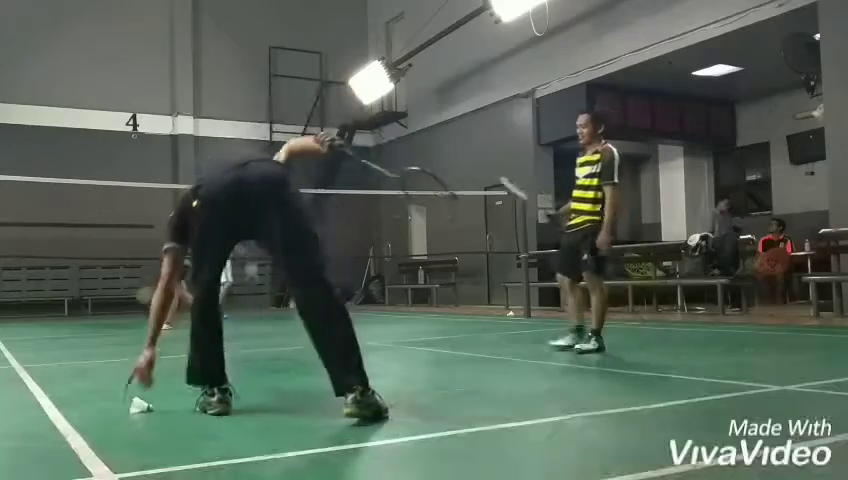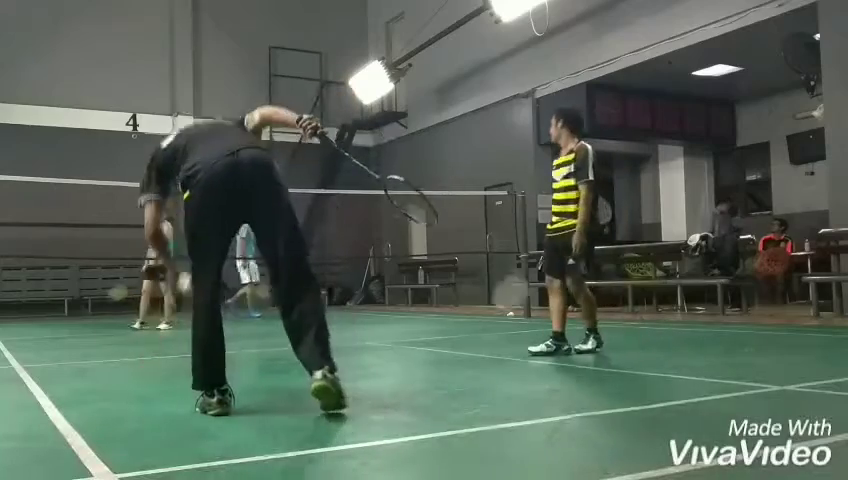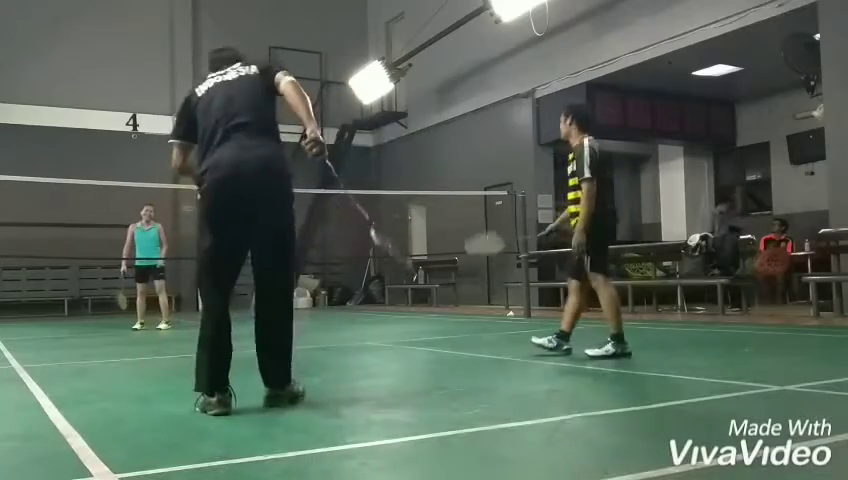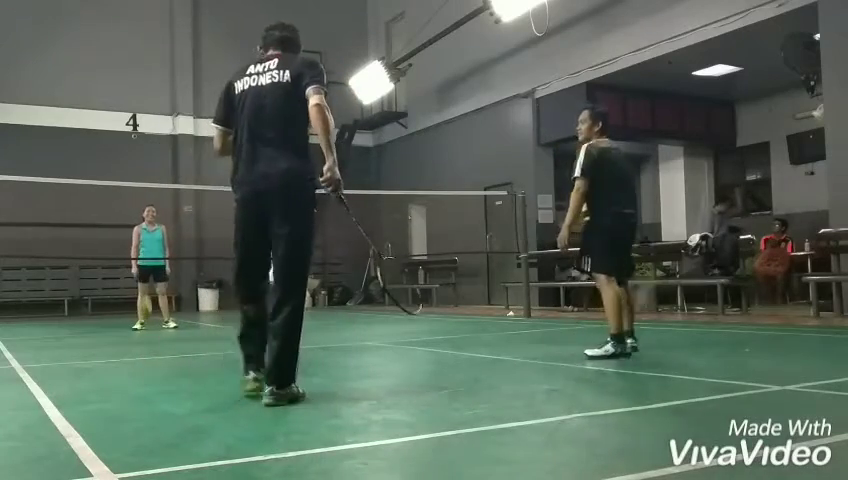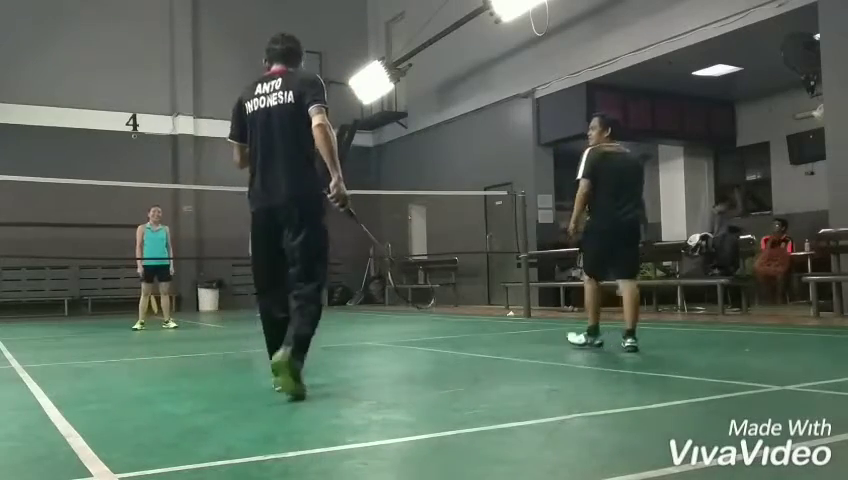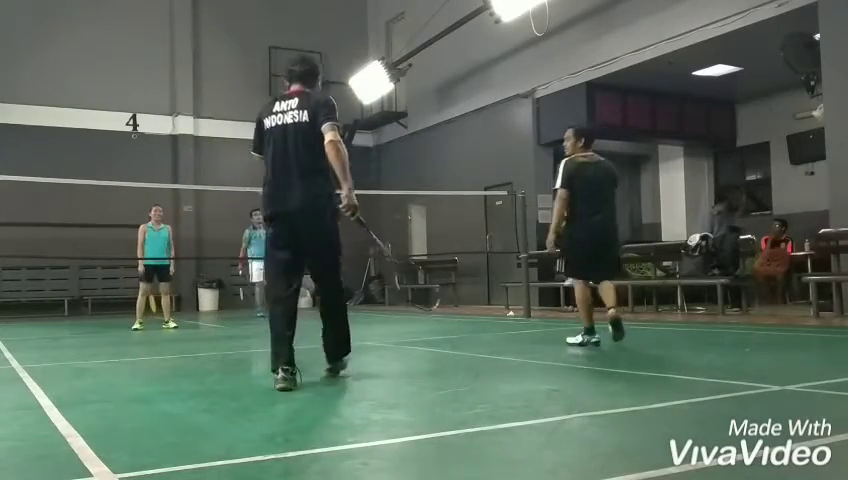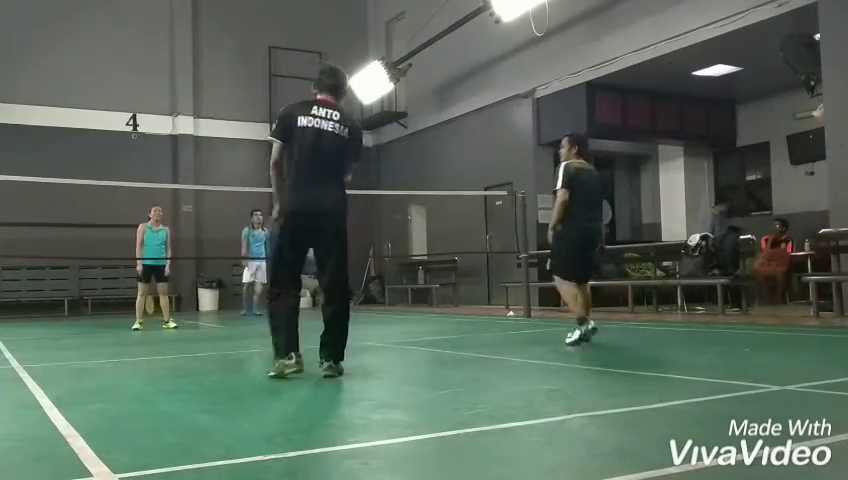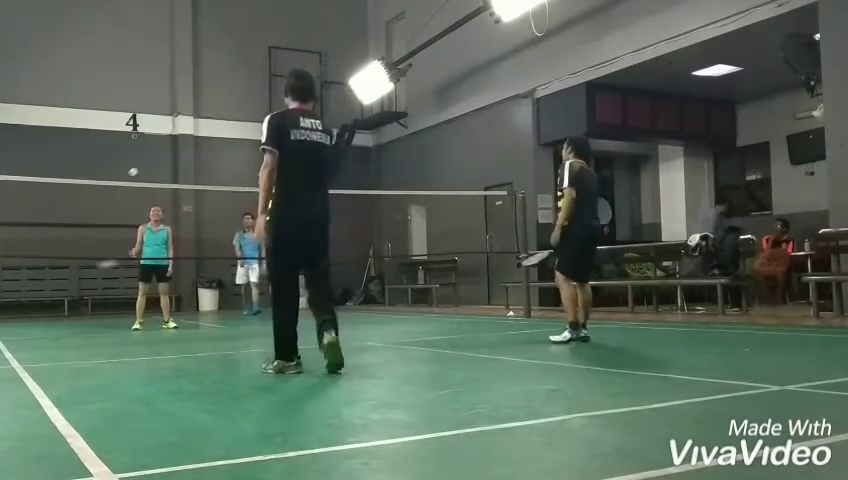
dt=0.5s
person 1, frame 1
left shoulder: (189, 202)
right shoulder: (265, 167)
left elbow: (165, 284)
right elbow: (288, 148)
left wrist: (150, 346)
right wrist: (320, 145)
left hip: (213, 198)
right hip: (268, 185)
left knee: (204, 295)
right knee: (313, 285)
left ankle: (214, 390)
right ankle: (356, 389)
person 1, frame 2
left shoulder: (161, 154)
right shoulder: (226, 127)
left elbow: (151, 227)
right elbow: (262, 114)
left wrist: (170, 267)
right wrist: (299, 120)
left hip: (204, 178)
right hip: (255, 163)
left knee: (206, 288)
right knee: (294, 276)
left ankle: (213, 391)
right ankle: (322, 371)
person 1, frame 3
left shoulder: (196, 95)
right shoulder: (261, 72)
left elbow: (178, 163)
right elbow: (289, 85)
right wrist: (311, 128)
left hip: (219, 179)
right hip: (268, 171)
left knee: (215, 291)
right knee: (275, 285)
left ankle: (213, 390)
right ankle: (278, 384)
person 1, frame 4
left shoulder: (237, 80)
right shoulder: (305, 67)
left elbow: (220, 145)
right elbow: (316, 106)
right wrist: (331, 160)
left hip: (248, 187)
right hip: (291, 183)
left knee: (249, 283)
right knee: (288, 283)
left ankle: (254, 370)
right ankle: (279, 382)
person 1, frame 5
left shoulder: (247, 96)
right shoulder: (307, 82)
left elbow: (240, 158)
right elbow: (319, 126)
right wrist: (336, 176)
left hip: (262, 201)
right hip: (301, 197)
left knee: (270, 288)
right knee: (307, 281)
left ankle: (280, 359)
right ankle: (289, 354)
person 1, frame 6
left shoulder: (267, 112)
right shoulder: (320, 102)
right elbow: (332, 141)
right wrist: (347, 187)
left hip: (278, 210)
right hip: (315, 207)
left knee: (281, 289)
right knee: (329, 286)
left ankle: (283, 366)
right ankle: (335, 358)
person 1, frame 7
left shoulder: (292, 112)
right shoulder: (350, 125)
left elbow: (275, 161)
left wrist: (278, 201)
left hip: (295, 208)
right hip: (332, 212)
left knee: (283, 283)
right knee: (335, 286)
left ankle: (287, 354)
right ankle: (331, 358)
person 1, frame 8
left shoulder: (278, 120)
right shoulder: (326, 130)
left elbow: (269, 169)
left wrist: (262, 212)
left hip: (287, 216)
right hip: (318, 216)
left knee: (285, 287)
right knee: (319, 283)
left ankle: (287, 357)
right ankle: (328, 333)
person 2, frame 1
left shoulder: (608, 154)
right shoulder: (582, 157)
left elbow: (611, 195)
left wrist: (606, 230)
right wrist: (560, 212)
left hip: (593, 228)
right hip: (574, 227)
left knee: (592, 279)
right knee: (565, 278)
left ankle: (596, 336)
right ankle: (577, 331)
person 2, frame 2
left shoulder: (583, 151)
right shoulder: (558, 158)
left elbow: (586, 194)
left wrist: (580, 231)
left hip: (575, 232)
right hip: (555, 231)
left knee: (575, 284)
right knee: (554, 283)
left ankle: (592, 333)
right ankle: (558, 340)
person 2, frame 3
left shoulder: (584, 146)
right shoulder: (578, 149)
left elbow: (589, 191)
left wrist: (580, 229)
right wrist: (559, 223)
left hip: (593, 226)
right hip: (584, 227)
left knee: (598, 279)
right knee: (576, 284)
left ankle: (618, 341)
right ankle: (562, 338)
person 2, frame 4
left shoulder: (590, 150)
right shoulder: (622, 154)
left elbow: (580, 189)
left wrist: (566, 226)
right wrist: (637, 228)
left hip: (604, 223)
right hip: (626, 222)
left knee: (604, 278)
right knee: (619, 280)
left ankle: (616, 340)
right ankle: (628, 336)
person 2, frame 5
left shoulder: (593, 154)
right shoulder: (633, 160)
left elbow: (584, 190)
right elbow: (638, 198)
left wrist: (574, 221)
right wrist: (641, 226)
left hip: (601, 225)
right hip: (629, 226)
left knee: (591, 278)
right knee: (627, 279)
left ankle: (592, 333)
right ankle: (630, 336)
person 2, frame 6
left shoulder: (569, 164)
right shoulder: (607, 166)
left elbow: (562, 199)
right elbow: (612, 200)
left wrist: (553, 231)
right wrist: (611, 228)
left hip: (578, 231)
right hip: (604, 230)
left knee: (581, 280)
right knee: (604, 278)
left ankle: (589, 332)
right ankle: (614, 315)
person 2, frame 7
left shoulder: (567, 167)
right shoulder: (594, 173)
left elbow: (562, 198)
left wrist: (552, 227)
right wrist: (599, 235)
left hip: (571, 232)
right hip: (591, 232)
left knee: (563, 279)
right knee: (581, 282)
left ankle: (583, 323)
right ankle: (583, 326)
person 2, frame 8
left shoulder: (570, 166)
right shoulder: (591, 173)
left elbow: (570, 196)
left wrist: (558, 227)
left hip: (576, 230)
right hip: (591, 229)
left knee: (563, 277)
right knee: (582, 280)
left ankle: (573, 327)
right ankle: (581, 328)
